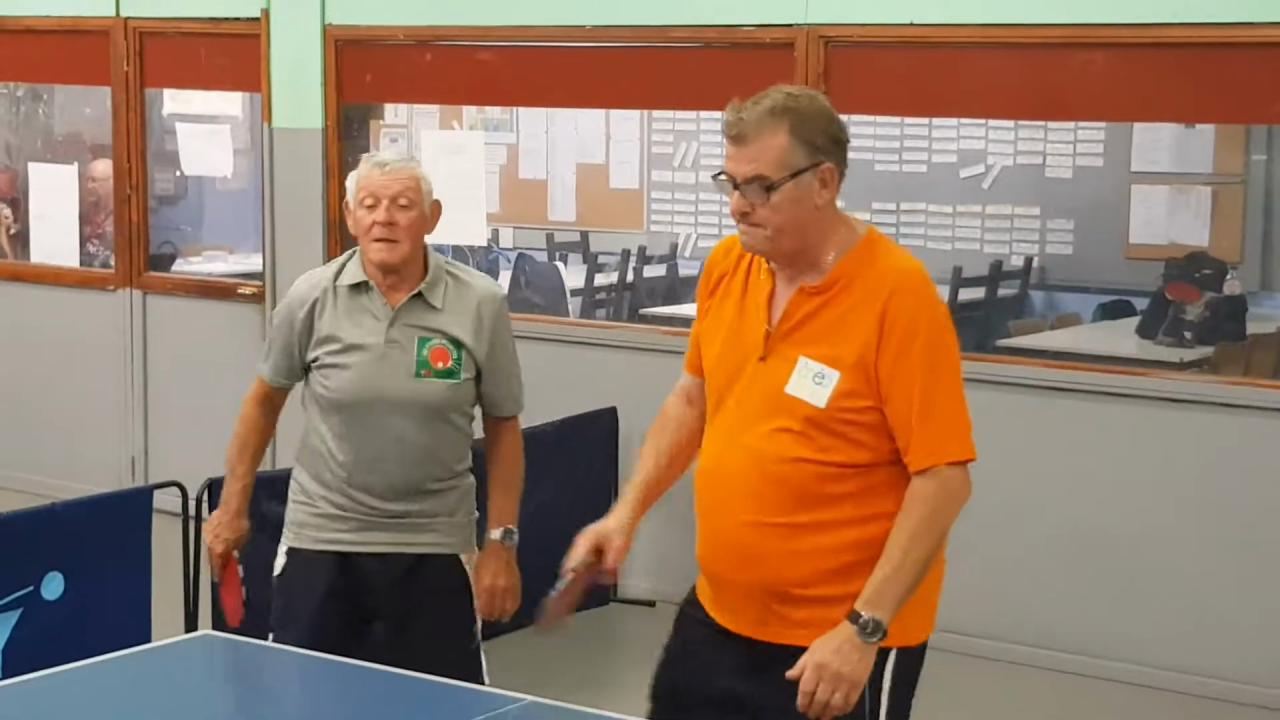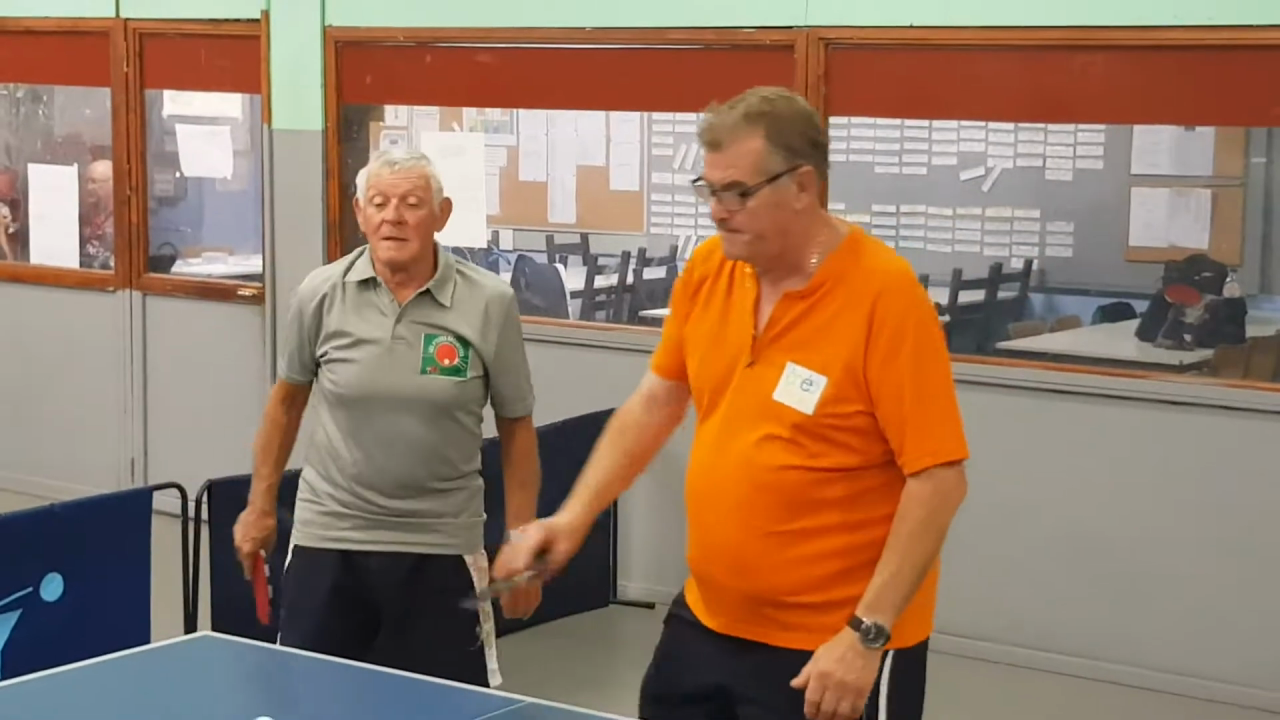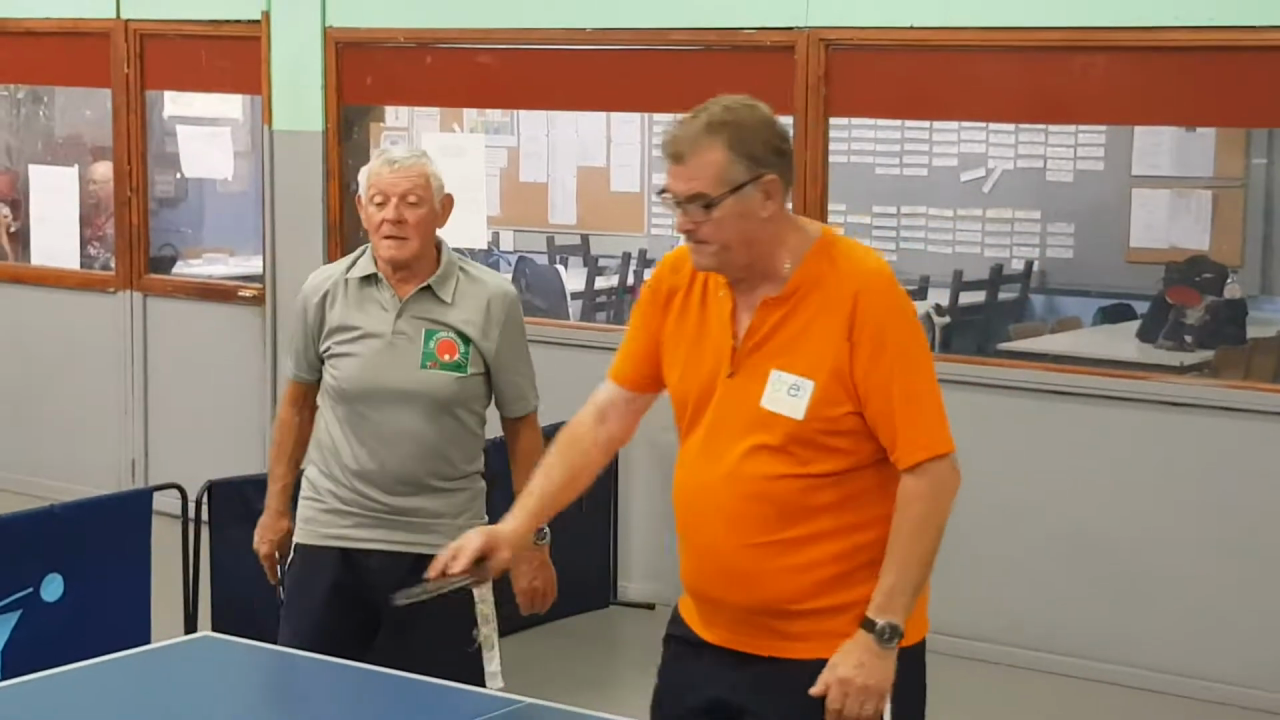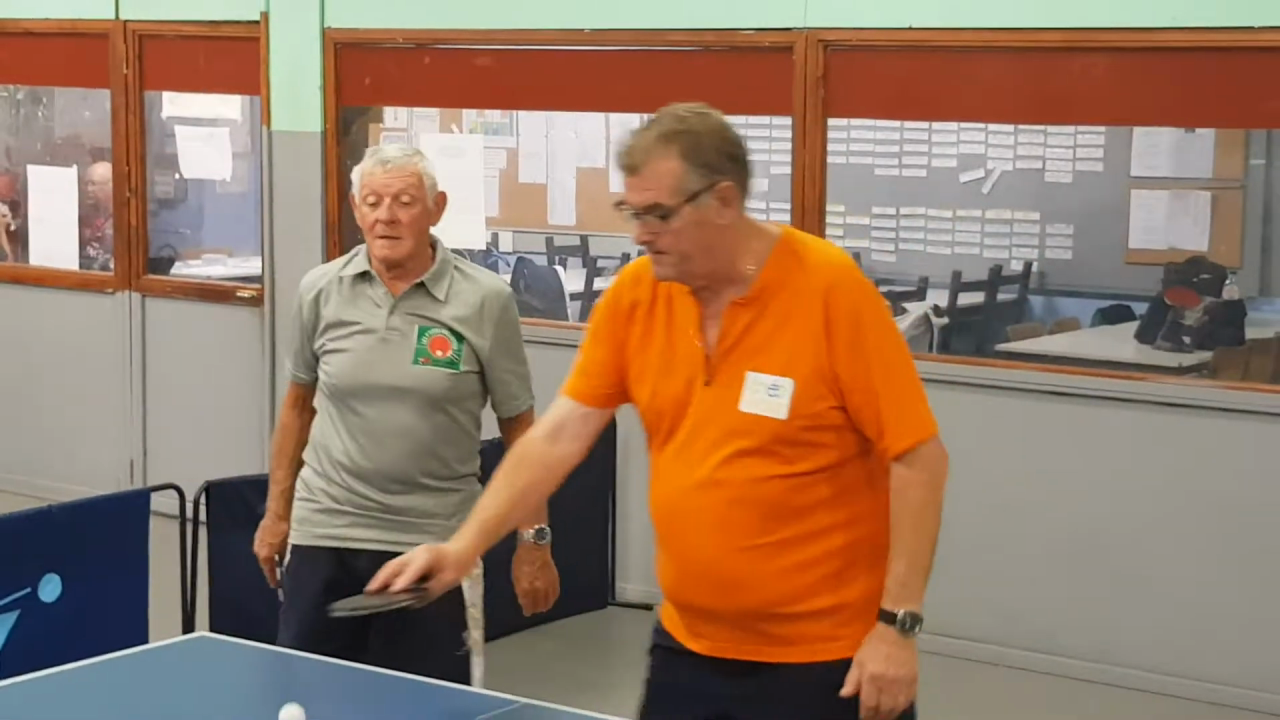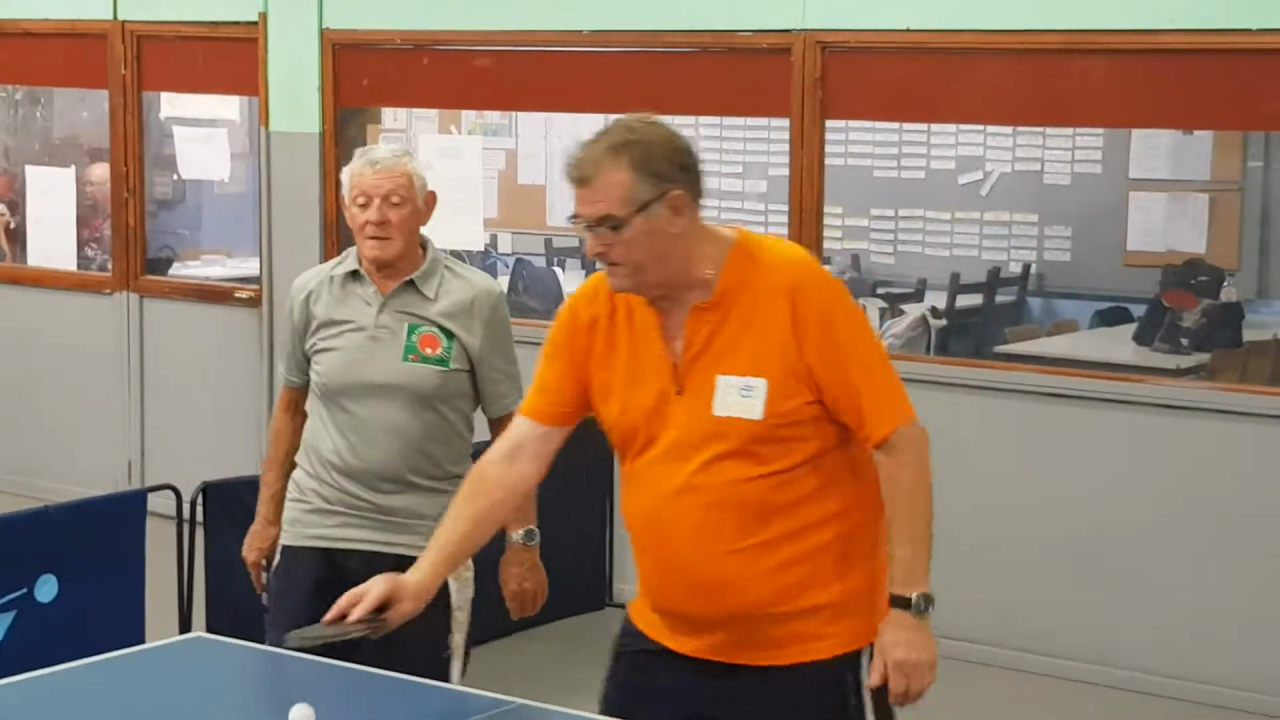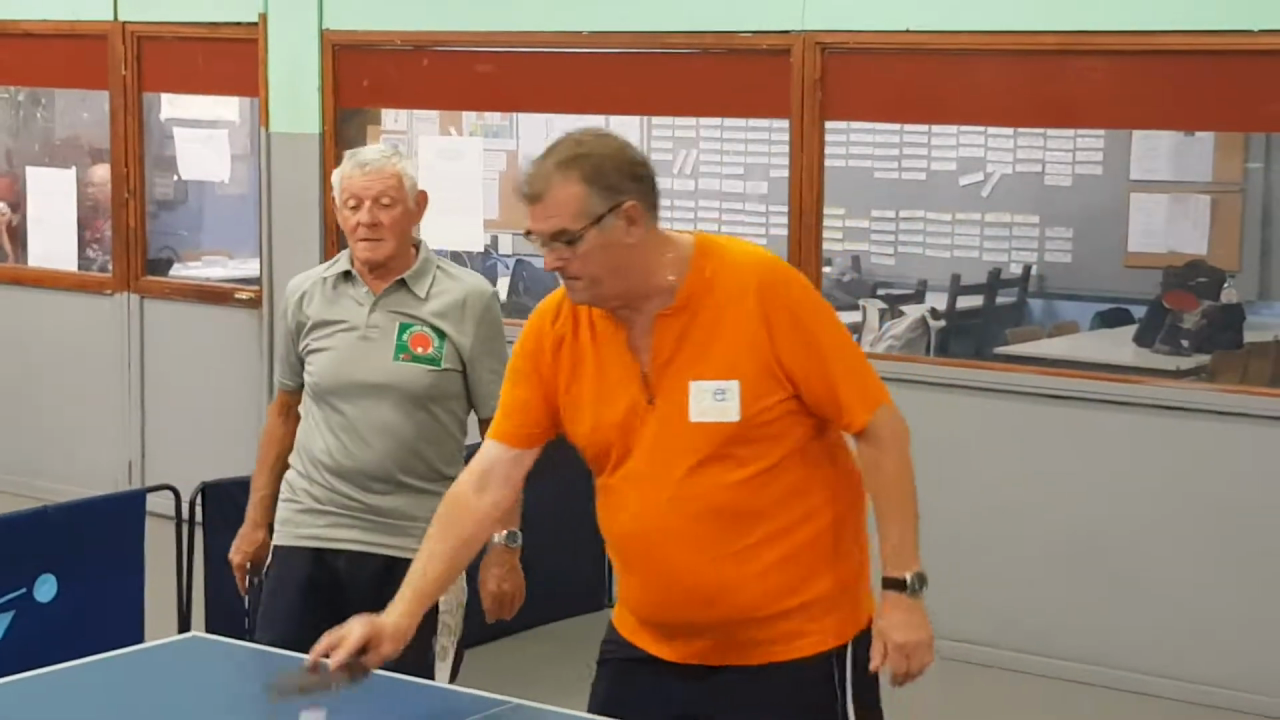
dt=0.1s
person 1, frame 1
left shoulder: (897, 294)
right shoulder: (728, 265)
left elbow: (944, 478)
left wrist: (862, 629)
right wrist: (625, 513)
left hip: (842, 641)
right hip: (718, 615)
person 1, frame 2
left shoulder: (883, 294)
right shoulder: (706, 269)
left elbow: (938, 476)
right elbow: (652, 404)
left wrist: (866, 633)
right wrist: (573, 515)
left hip: (837, 638)
right hip: (707, 618)
person 1, frame 3
left shoulder: (861, 294)
right shoulder: (674, 282)
left elbow: (931, 471)
right elbow: (607, 415)
left wrist: (878, 634)
right wrist: (514, 527)
left hip: (838, 649)
right hip: (706, 634)
person 1, frame 4
left shoulder: (831, 289)
right shoulder: (633, 295)
left elbow: (917, 457)
right elbow: (559, 435)
left wrist: (898, 623)
right wrist: (463, 547)
left hip: (821, 651)
right hip: (689, 641)
person 1, frame 5
left shoulder: (794, 289)
right shoulder: (589, 311)
left elbow: (899, 445)
right elbow: (517, 455)
left wrist: (907, 605)
right wrist: (423, 576)
left hip: (810, 648)
right hip: (665, 641)
person 1, frame 6
left shoulder: (761, 288)
right shoulder: (552, 328)
left elbow: (878, 427)
right elbow: (487, 483)
left wrist: (900, 583)
right wrist: (402, 615)
left hip: (794, 646)
right hip: (646, 646)
person 2, frame 1
left shoulder: (480, 304)
right shoulder: (310, 299)
left elbow: (502, 426)
right elbow: (264, 402)
left wrist: (501, 540)
right wrist: (233, 508)
left hip: (433, 547)
right hip: (322, 543)
person 2, frame 2
left shoulder: (490, 302)
right shoulder: (320, 295)
left elbow: (516, 426)
right elbow: (287, 399)
right wrist: (260, 505)
left hip: (440, 548)
right hip: (329, 540)
person 2, frame 3
left shoulder: (491, 301)
right shoulder: (324, 293)
left elbow: (522, 426)
right elbow: (298, 401)
left wrist: (534, 540)
right wrist: (276, 507)
left hip: (442, 547)
right hip: (330, 539)
person 2, frame 4
left shoulder: (486, 299)
right shoulder: (320, 291)
left elbow: (519, 426)
left wrist: (534, 538)
right wrist: (277, 510)
left hip: (436, 546)
right hip: (324, 538)
person 2, frame 5
left shoulder: (475, 299)
right shoulder: (312, 293)
left elbow: (512, 427)
left wrist: (522, 540)
right wrist: (267, 515)
left hip: (424, 546)
right hip: (314, 537)
person 2, frame 6
left shoulder: (468, 299)
right shoulder: (306, 295)
left wrist: (504, 543)
right wrist: (256, 519)
left hip: (417, 550)
right hip: (307, 538)
